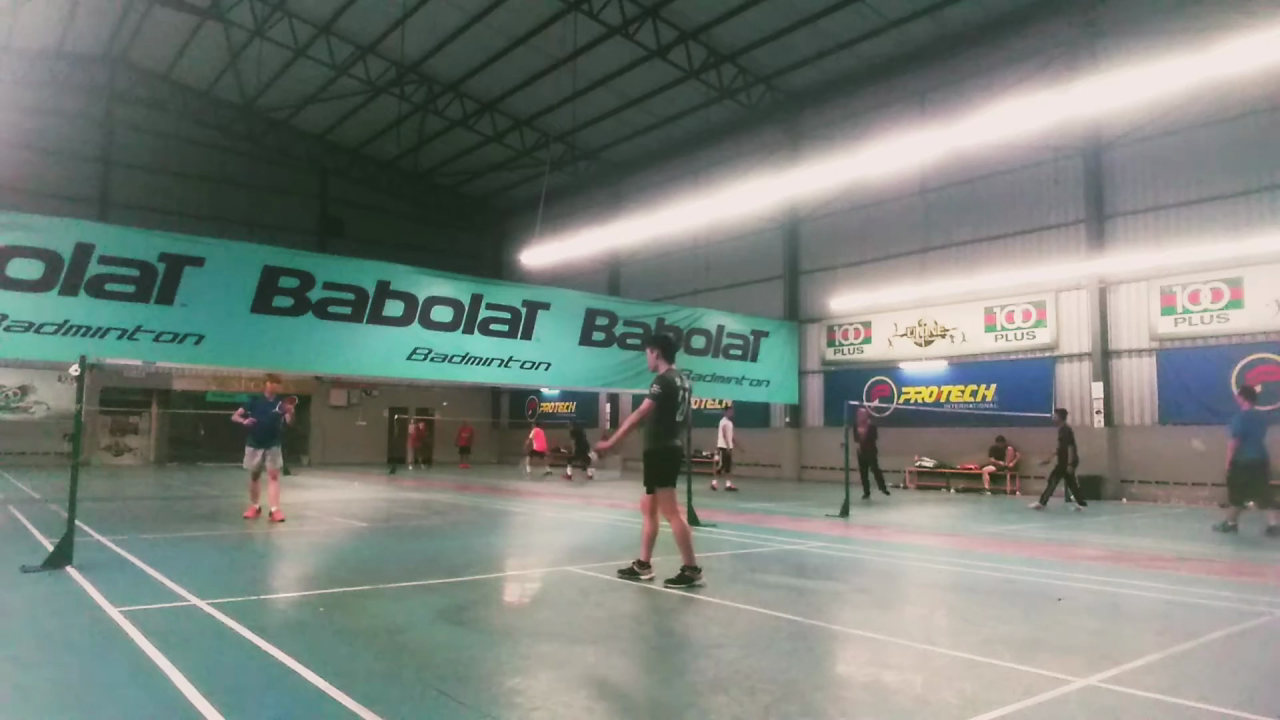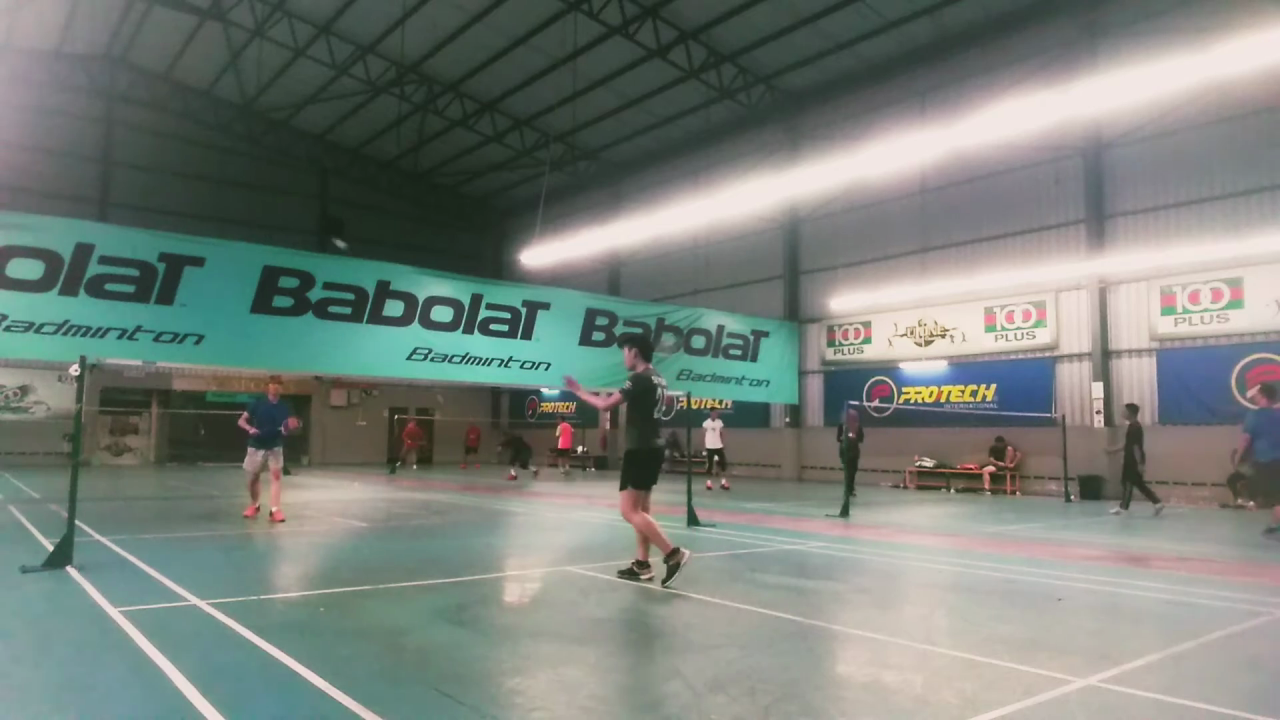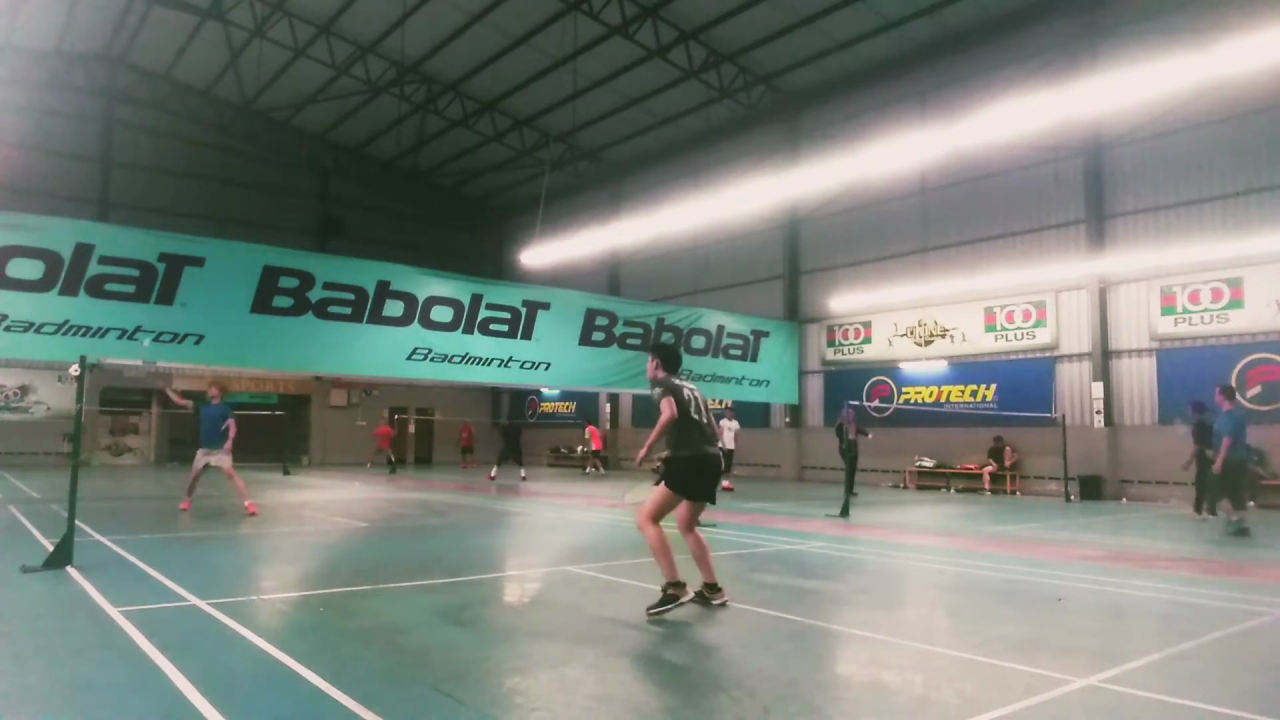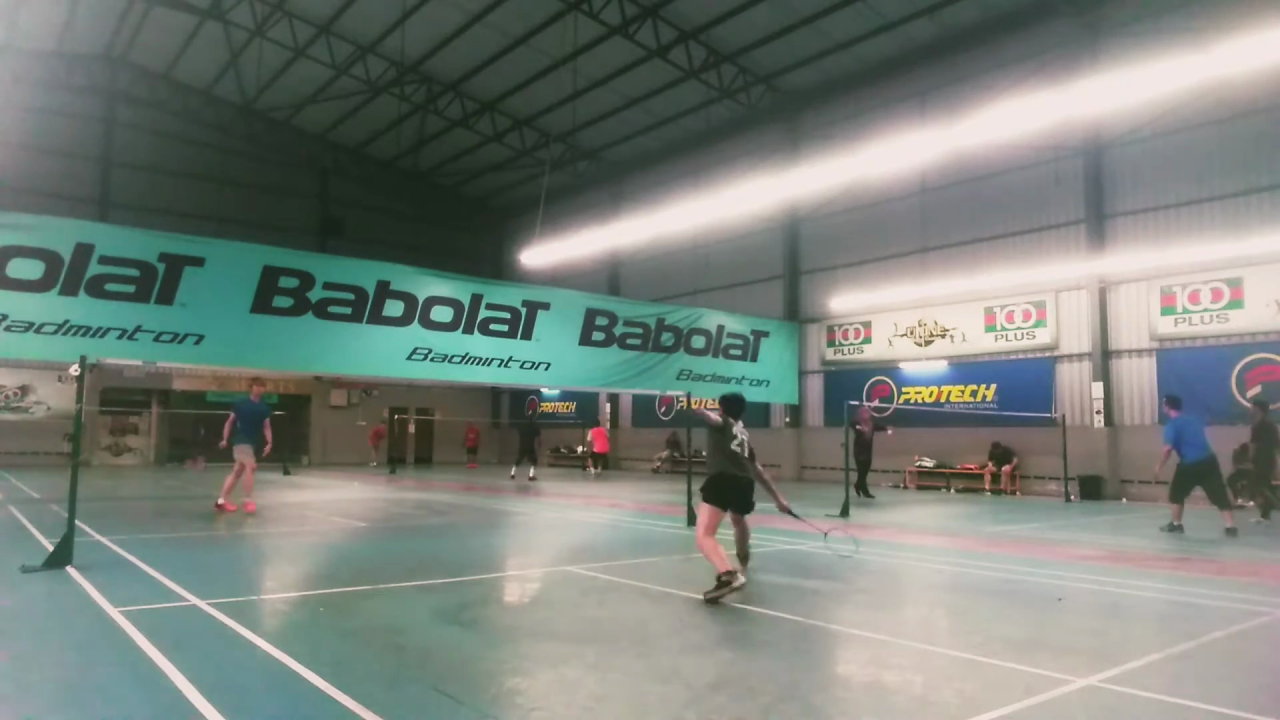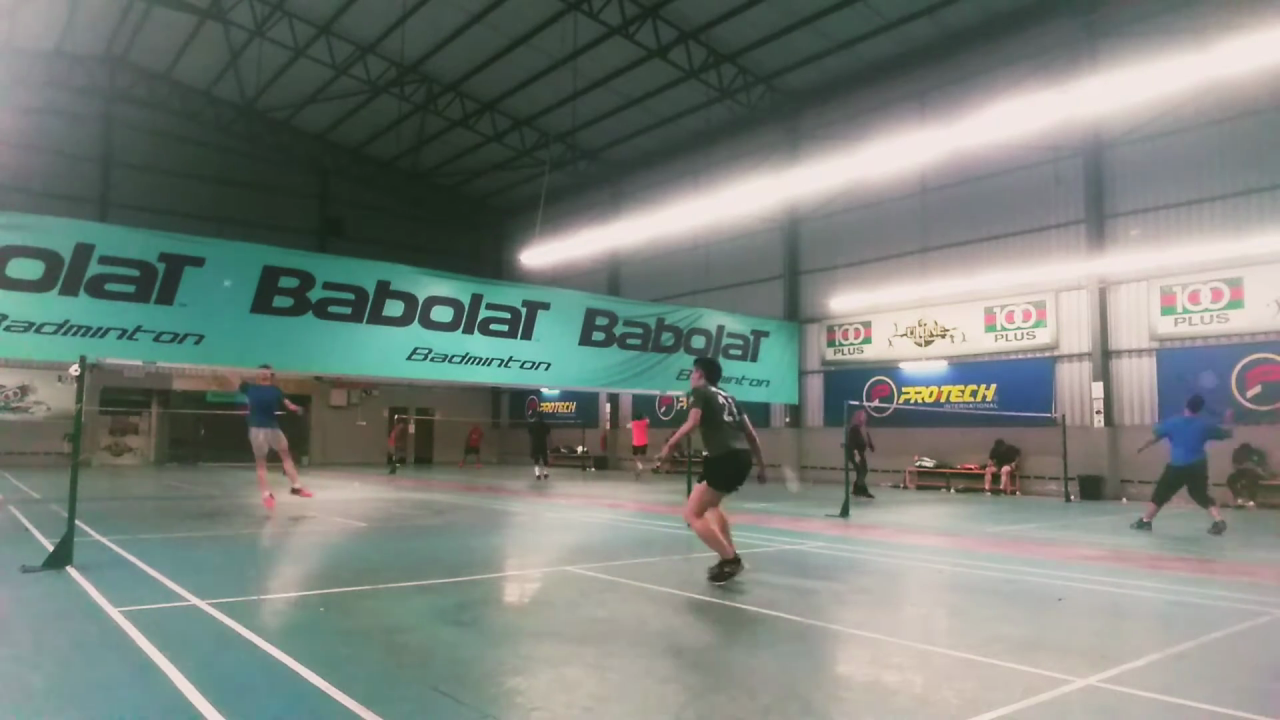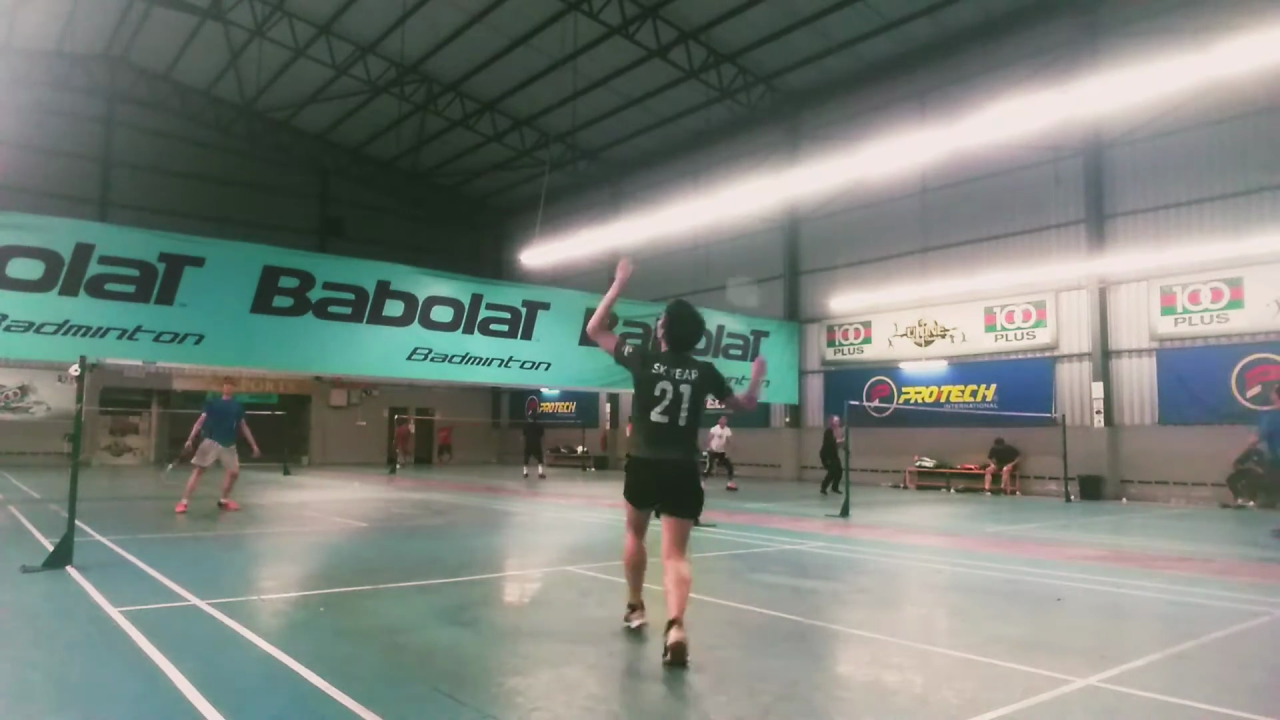
dt=0.7s
person 1, frame 1
left shoulder: (663, 381)
right shoulder: (683, 381)
left elbow: (639, 415)
left wrist: (612, 441)
left hip: (660, 452)
right hip: (671, 450)
left knee: (671, 512)
right knee: (648, 508)
left ankle: (691, 570)
right ankle: (643, 565)
person 1, frame 2
left shoulder: (639, 379)
right shoulder: (657, 379)
left elbow: (607, 404)
left wrist: (579, 391)
left hip: (640, 450)
right hip: (653, 449)
left knee: (630, 511)
right knee: (641, 510)
left ankle: (673, 554)
right ankle: (642, 564)
person 1, frame 3
left shoulder: (662, 384)
right shoulder: (690, 388)
left elbow: (669, 415)
right elbow: (714, 432)
left wrist: (646, 447)
left hip: (690, 461)
right hip: (711, 461)
left knee: (646, 519)
right knee: (686, 525)
left ankle: (674, 586)
right ankle: (712, 588)
person 1, frame 4
left shoulder: (720, 422)
right shoulder: (743, 434)
left elbow: (713, 419)
right elbow: (759, 473)
left wrist: (703, 413)
right wrist: (778, 499)
left hip: (722, 480)
right hip: (744, 483)
left knee: (703, 536)
right knee: (738, 517)
left ankle: (727, 576)
right ankle: (743, 560)
person 1, frame 5
left shoulder: (699, 391)
right shoulder: (727, 398)
left elbow: (692, 423)
right elbow: (751, 435)
left wrist: (668, 446)
right wrist: (761, 466)
left hip: (724, 458)
right hip: (742, 457)
left knee: (692, 514)
right knee: (712, 506)
left ankle: (729, 560)
right ankle: (730, 557)
person 1, frame 6
left shoulder: (643, 360)
right shoulder: (705, 372)
left elbow: (594, 331)
right elbow: (745, 403)
left wrist: (617, 285)
right wrist: (758, 373)
left hip: (644, 466)
right hip: (685, 472)
left knee: (634, 534)
right knee: (676, 555)
left ankle: (635, 607)
right ankle: (676, 628)
